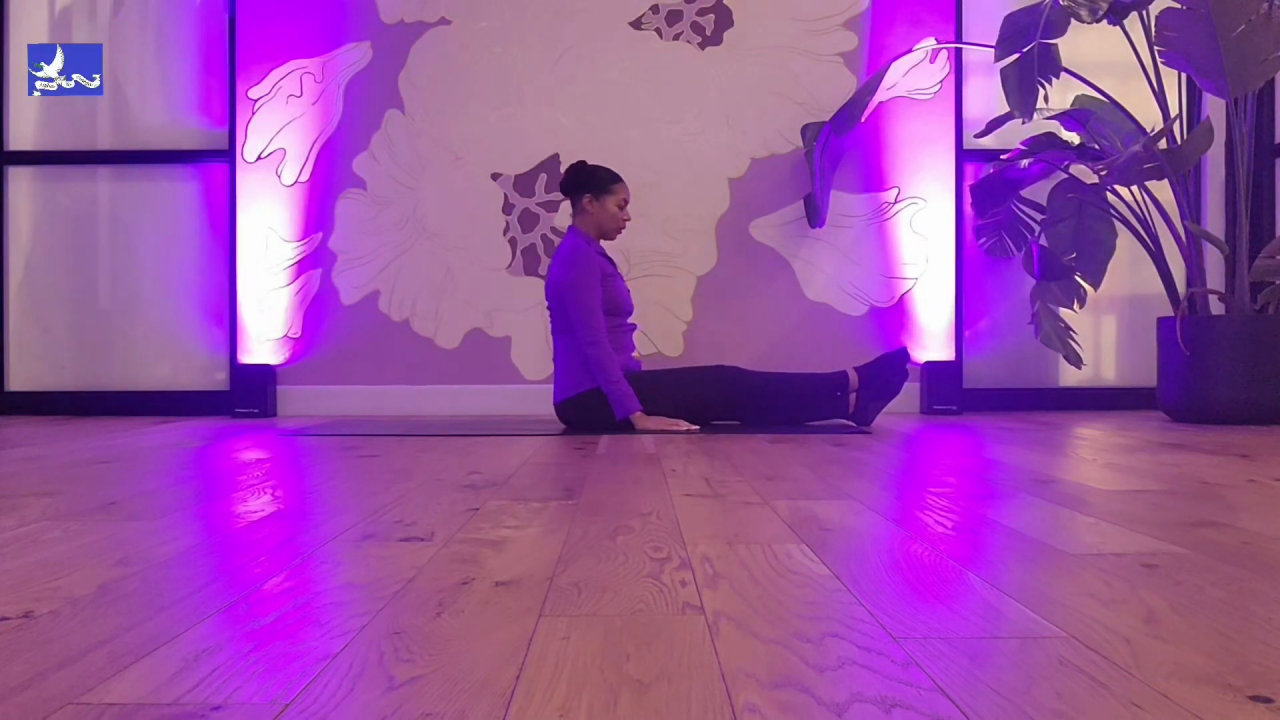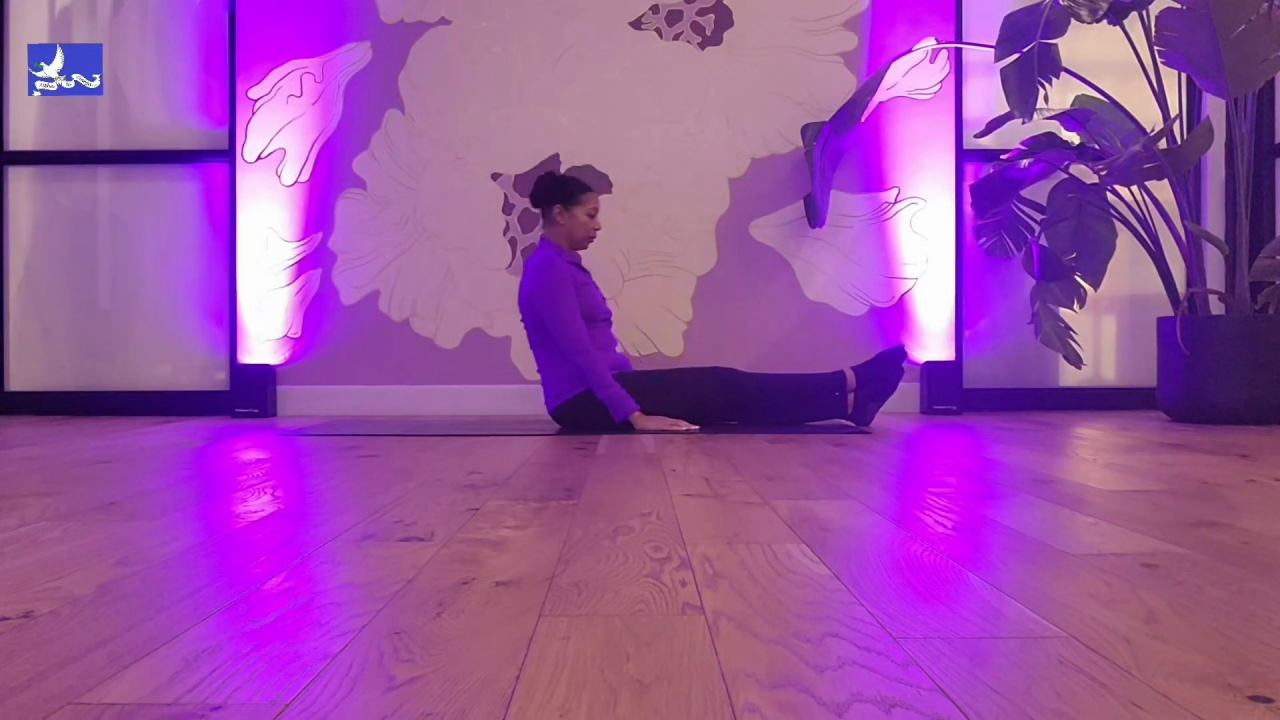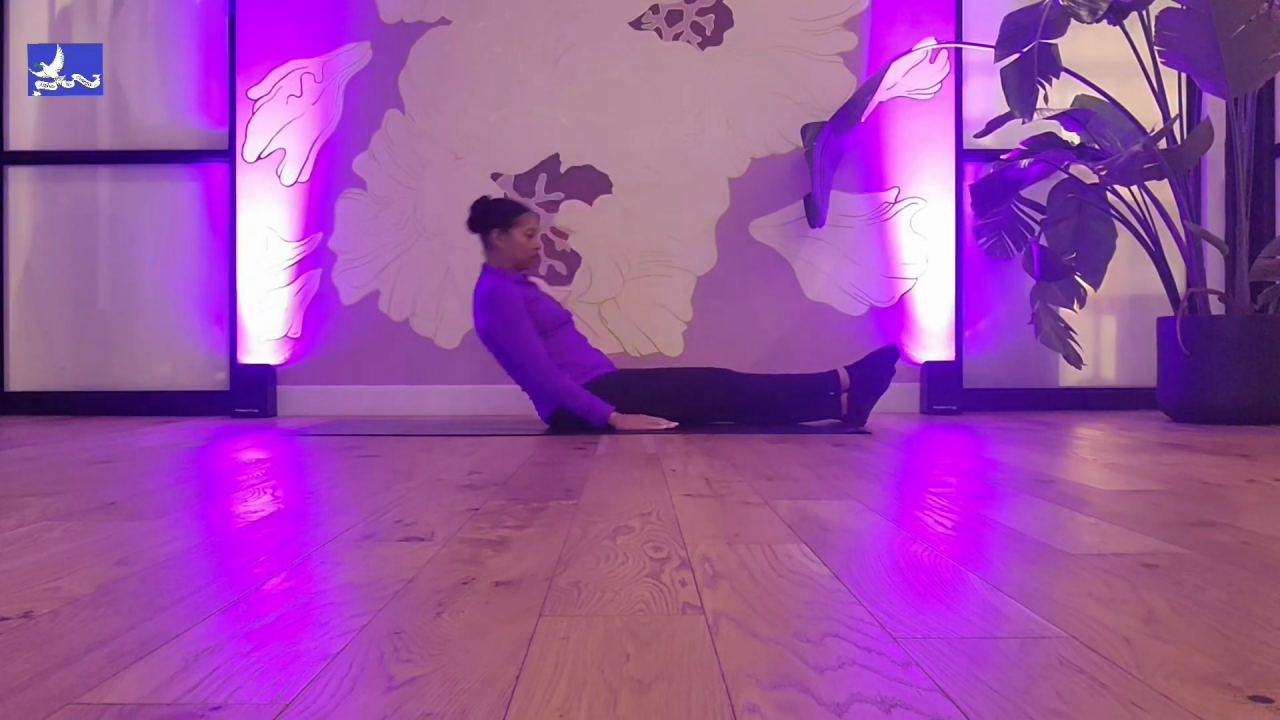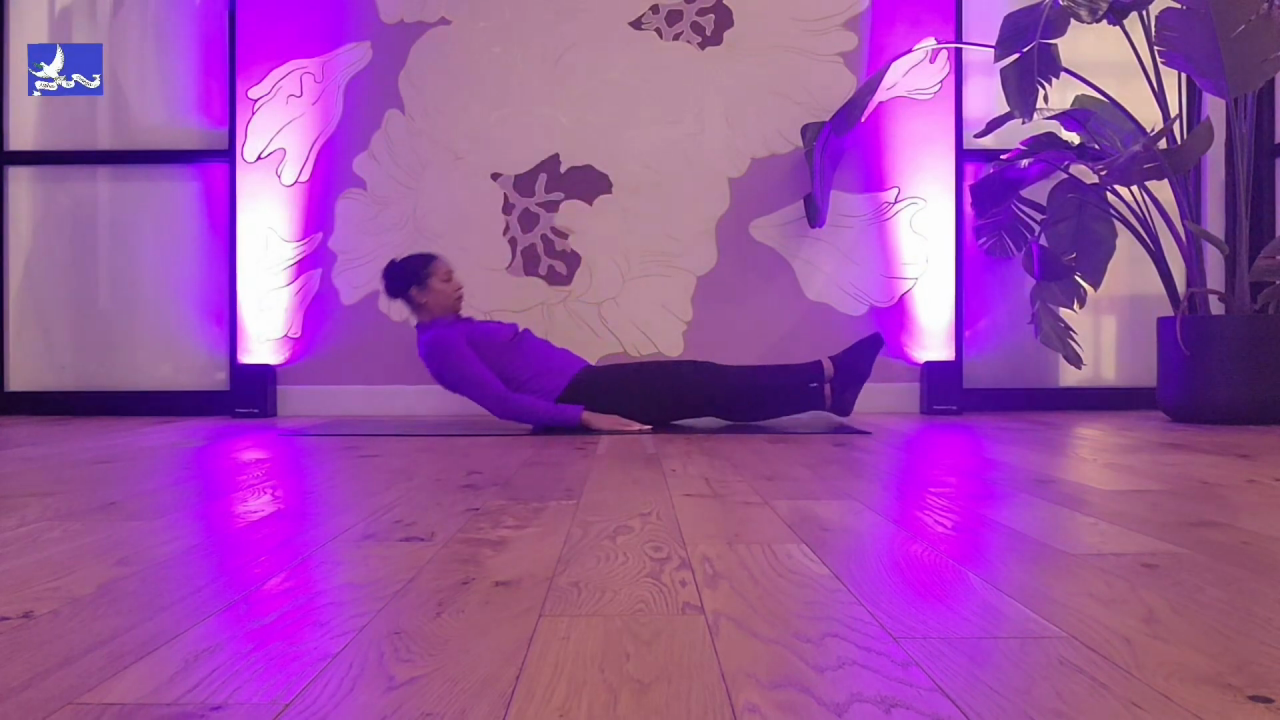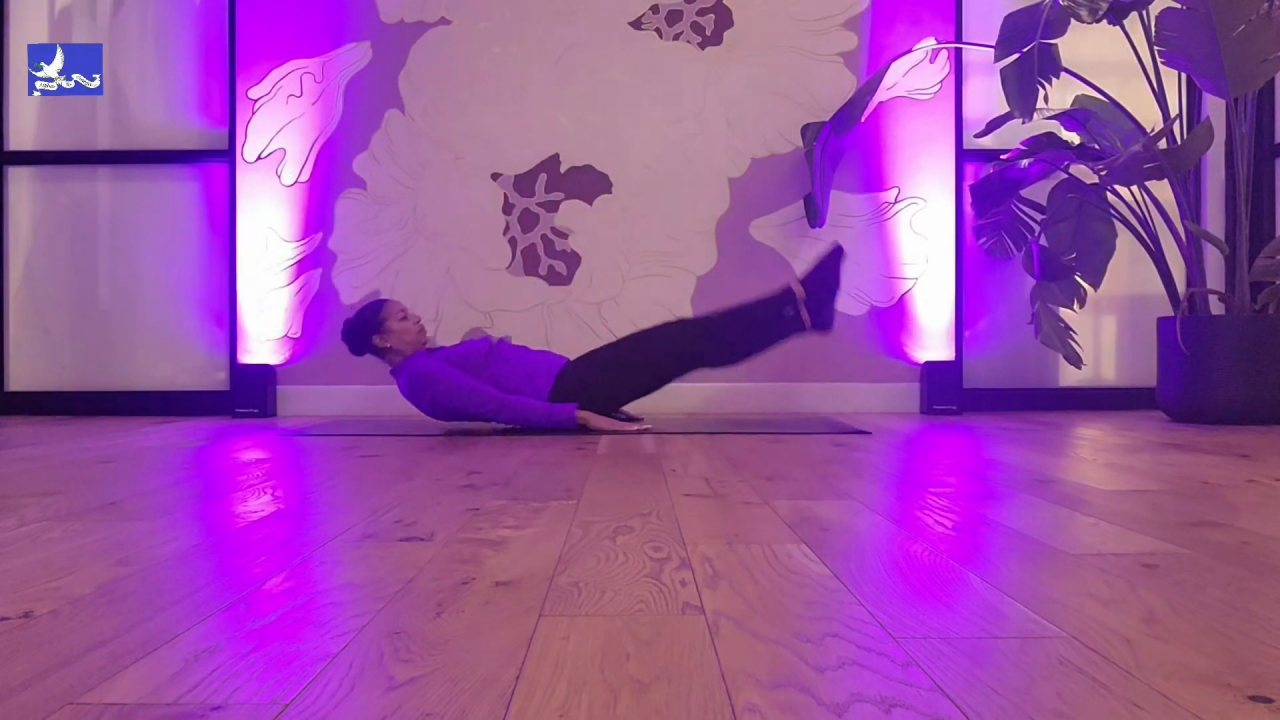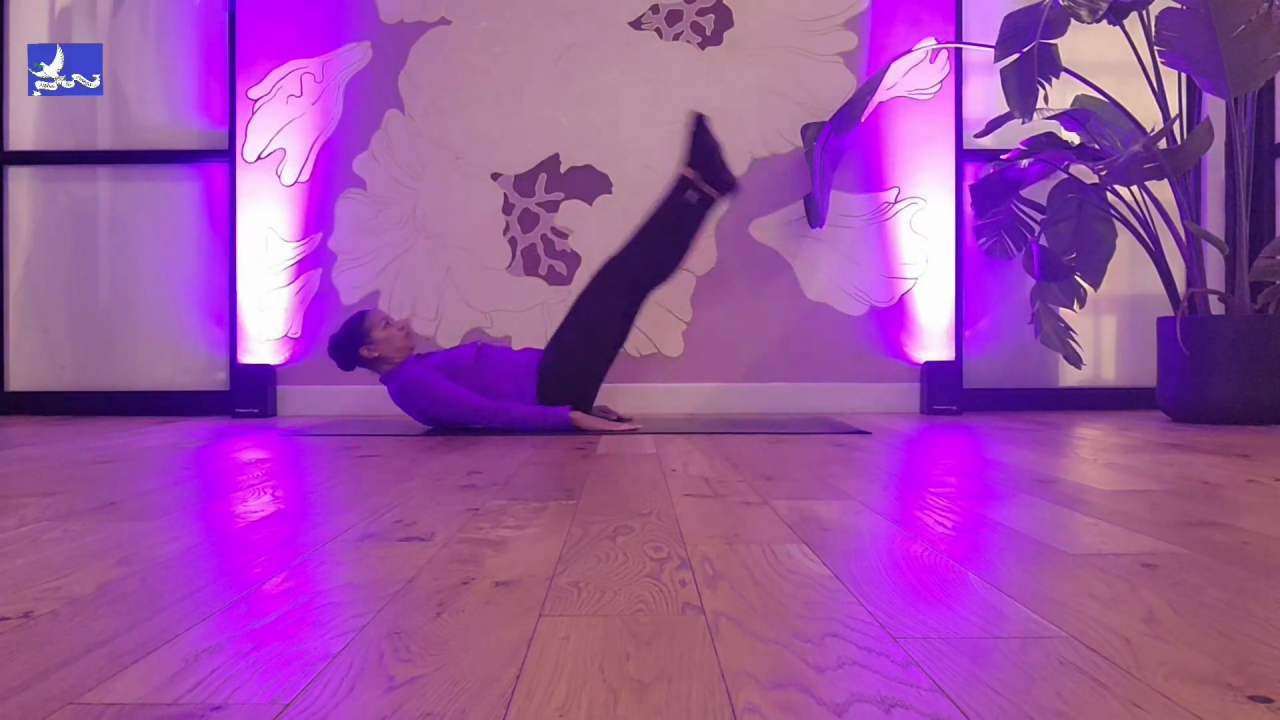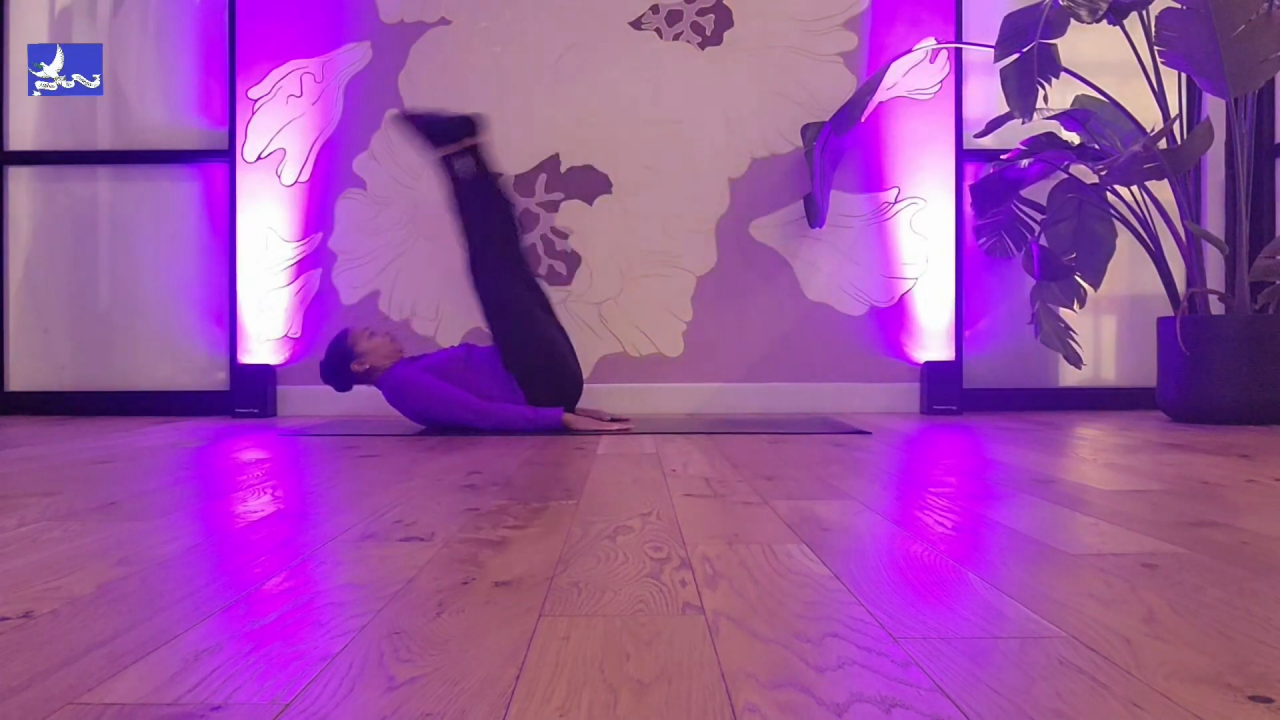
dt=0.4s
person 1, frame 1
left shoulder: (587, 254)
right shoulder: (577, 256)
right elbow: (593, 342)
left wrist: (637, 400)
right wrist: (635, 414)
left hip: (603, 394)
right hip: (592, 401)
left knee: (724, 388)
right knee: (725, 385)
left ankle: (849, 397)
right ankle: (849, 385)
person 1, frame 2
left shoulder: (562, 265)
right shoulder: (547, 268)
right elbow: (579, 351)
left wrist: (634, 400)
right wrist: (634, 414)
left hip: (596, 395)
right hip: (585, 403)
left knee: (721, 388)
right knee: (721, 387)
left ankle: (847, 396)
right ankle: (847, 389)
person 1, frame 3
left shoulder: (513, 286)
right shoulder: (497, 294)
right elbow: (539, 373)
left wrist: (613, 404)
right wrist: (612, 416)
left hip: (593, 391)
right hip: (578, 408)
left knee: (713, 386)
right knee: (714, 389)
left ankle: (840, 392)
right ankle: (840, 391)
person 1, frame 4
left shoulder: (456, 330)
right shoulder: (440, 341)
right elbow: (499, 401)
left wrist: (588, 405)
right wrist: (585, 415)
left hip: (579, 385)
right hip: (568, 399)
left knee: (697, 382)
right knee: (699, 386)
left ankle: (823, 379)
right ankle: (824, 385)
person 1, frame 5
left shoulder: (432, 363)
right shoulder: (420, 376)
right elbow: (497, 405)
left wrist: (583, 408)
right wrist: (581, 416)
left hip: (566, 381)
right hip: (566, 391)
left knee: (684, 341)
right knee: (685, 342)
left ankle: (797, 304)
right ankle: (797, 307)
person 1, frame 6
left shoulder: (421, 371)
right shoulder: (411, 384)
right elbow: (489, 413)
left wrist: (579, 404)
right wrist: (572, 417)
left hip: (548, 380)
right hip: (553, 388)
left knee: (621, 281)
right knee: (619, 281)
right ankle: (699, 186)
person 1, frame 7
left shoulder: (409, 371)
right shoulder: (402, 384)
right elbow: (481, 415)
right wrist: (564, 418)
left hip: (542, 385)
right hip: (543, 388)
